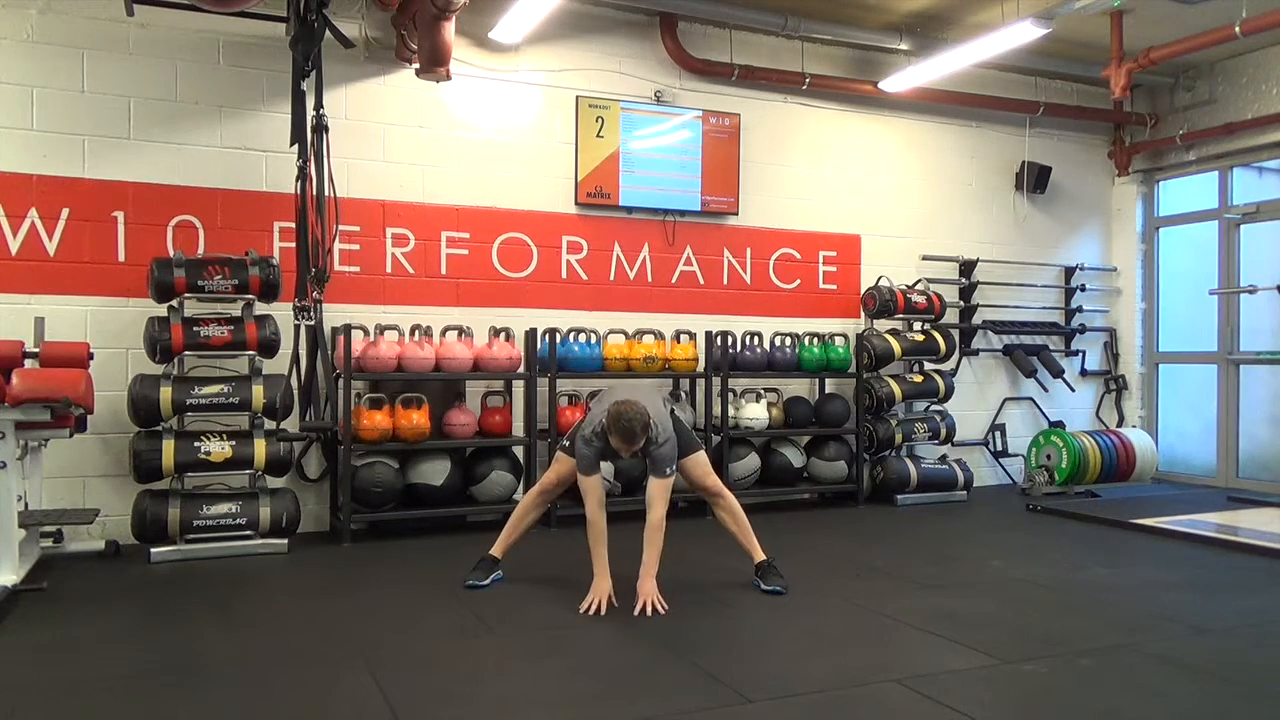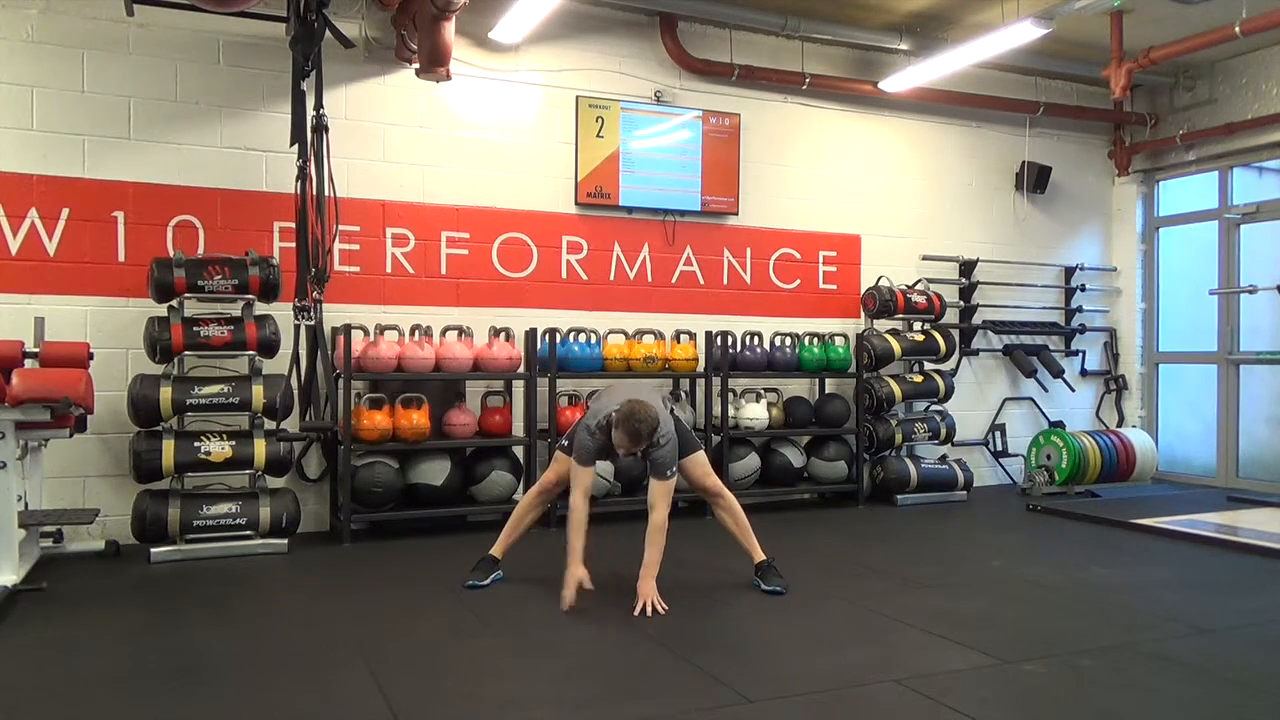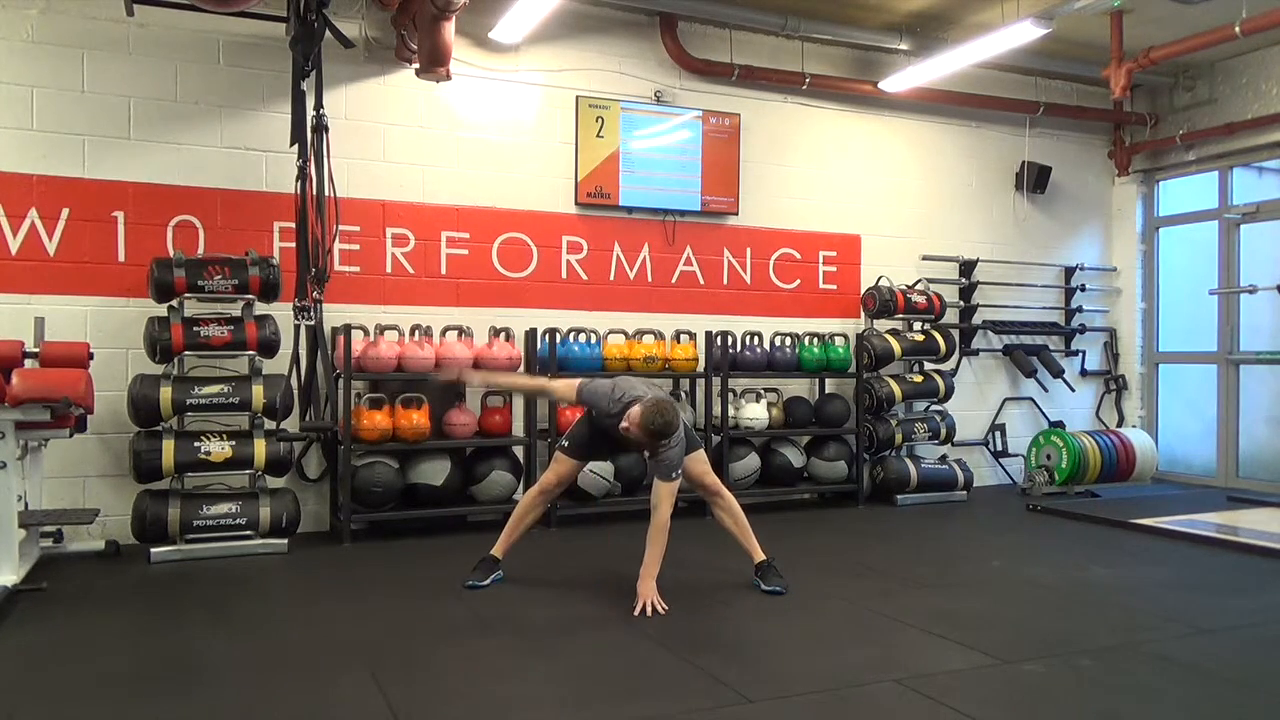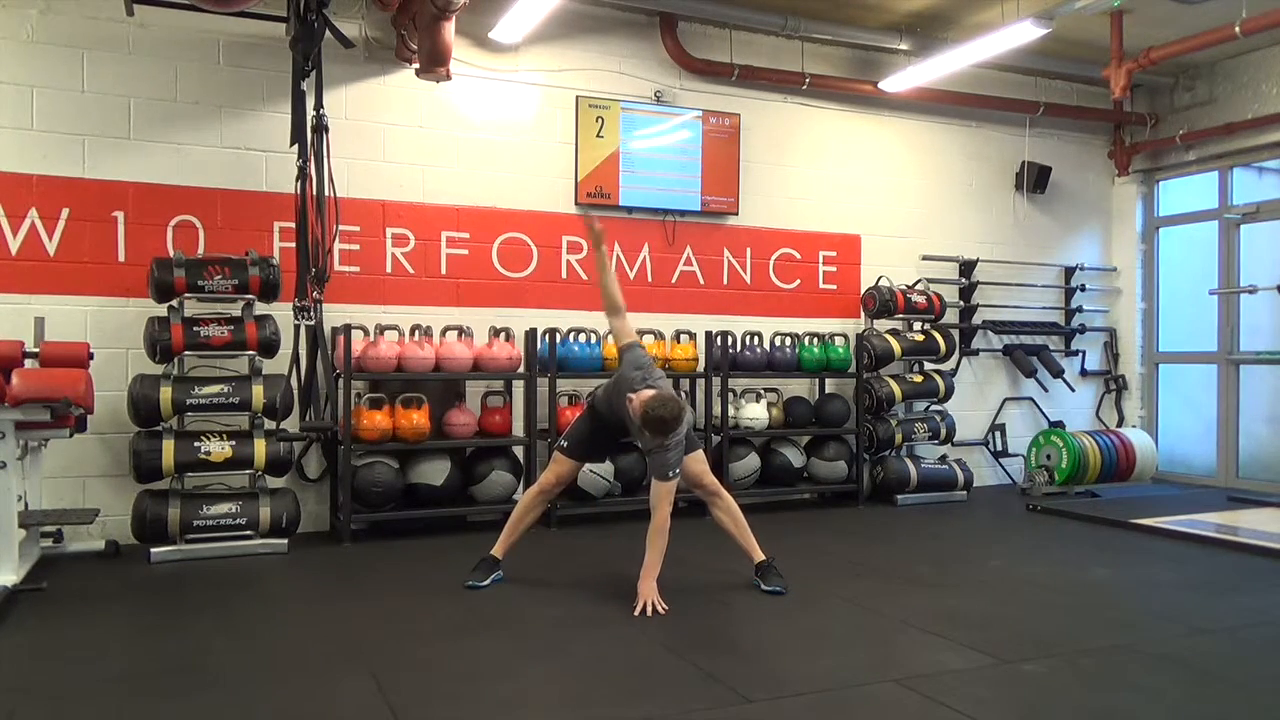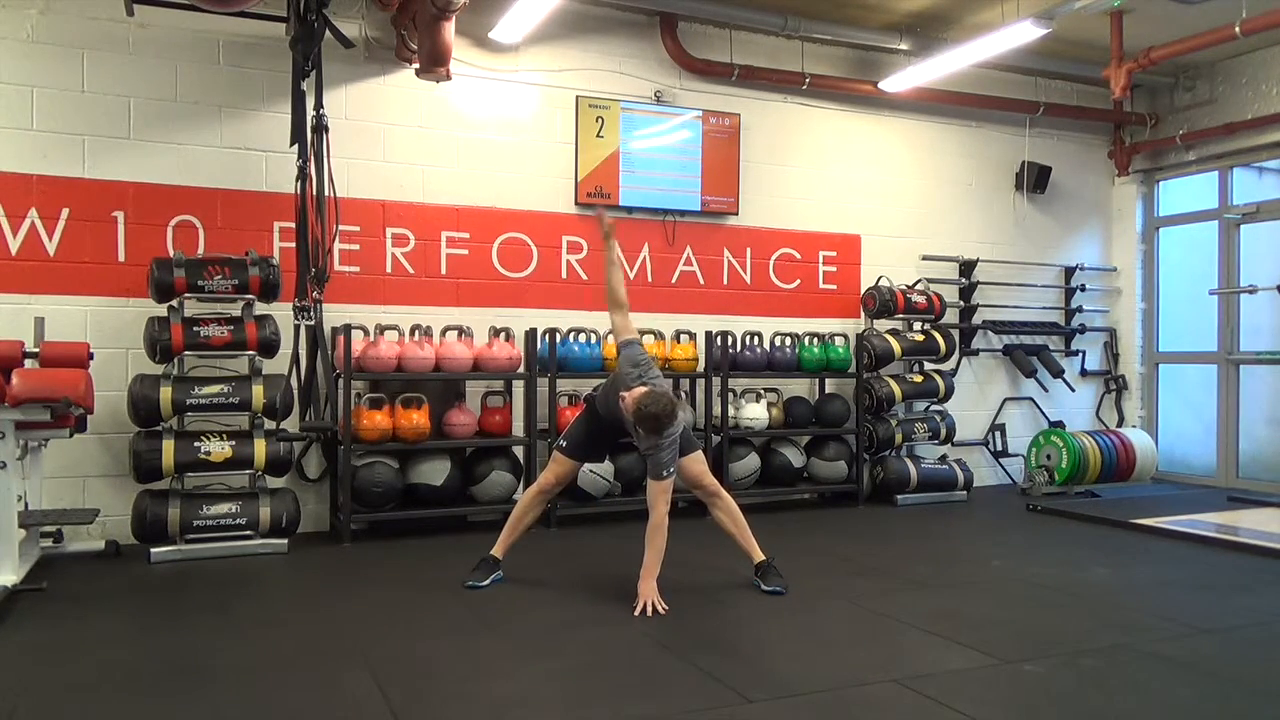
dt=0.4s
person 1, frame 1
left shoulder: (662, 435)
right shoulder: (590, 434)
left elbow: (656, 510)
right elbow: (594, 509)
left wrist: (648, 578)
right wrist: (601, 577)
left hip: (661, 413)
right hip: (603, 415)
left knee: (712, 487)
right knee: (549, 484)
left ankle: (763, 564)
right ankle: (492, 560)
person 1, frame 2
left shoulder: (664, 440)
right shoulder: (594, 426)
left elbow: (659, 510)
right elbow: (578, 496)
left wrist: (648, 579)
right wrist: (575, 564)
left hip: (659, 417)
right hip: (605, 419)
left knee: (712, 488)
right knee: (548, 483)
left ankle: (762, 564)
right ankle: (493, 558)
person 1, frame 3
left shoulder: (671, 436)
right shoulder: (613, 397)
left elbow: (661, 515)
right elbow: (547, 387)
left wrist: (647, 581)
right wrist: (482, 377)
left hip: (659, 435)
right hip: (601, 427)
left knee: (710, 487)
right knee: (549, 484)
left ankle: (762, 563)
right ankle: (492, 559)
person 1, frame 4
left shoulder: (667, 443)
right shoulder: (642, 373)
left elbow: (661, 513)
right elbow: (617, 311)
left wrist: (648, 582)
right wrist: (600, 248)
left hip: (657, 425)
right hip: (604, 411)
left knee: (709, 488)
right knee: (549, 484)
left ankle: (762, 563)
right ankle: (494, 559)
person 1, frame 5
left shoulder: (663, 440)
right shoulder: (638, 369)
left elbow: (658, 511)
right elbow: (618, 309)
left wrist: (648, 582)
right wrist: (611, 243)
left hip: (654, 422)
right hip: (601, 411)
left knee: (708, 488)
right knee: (548, 483)
left ankle: (763, 565)
right ankle: (493, 561)
